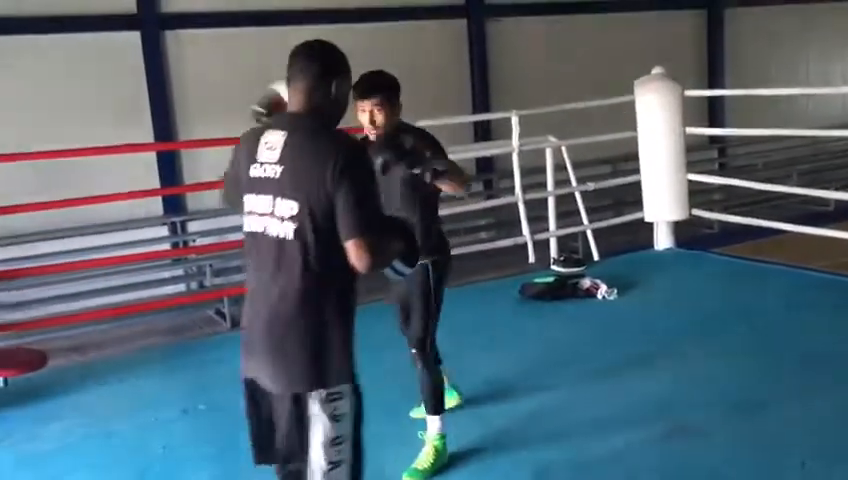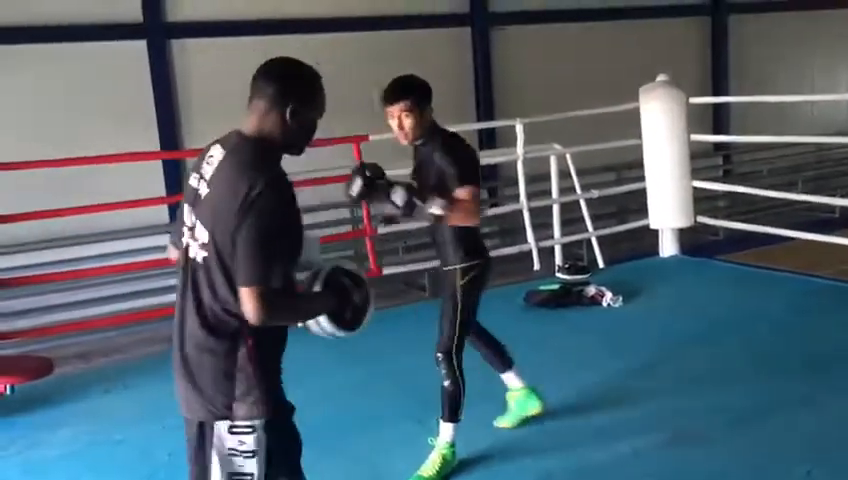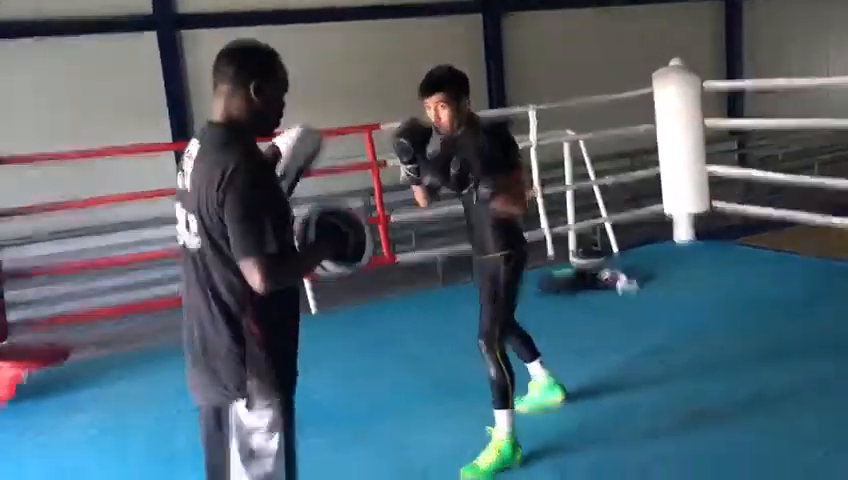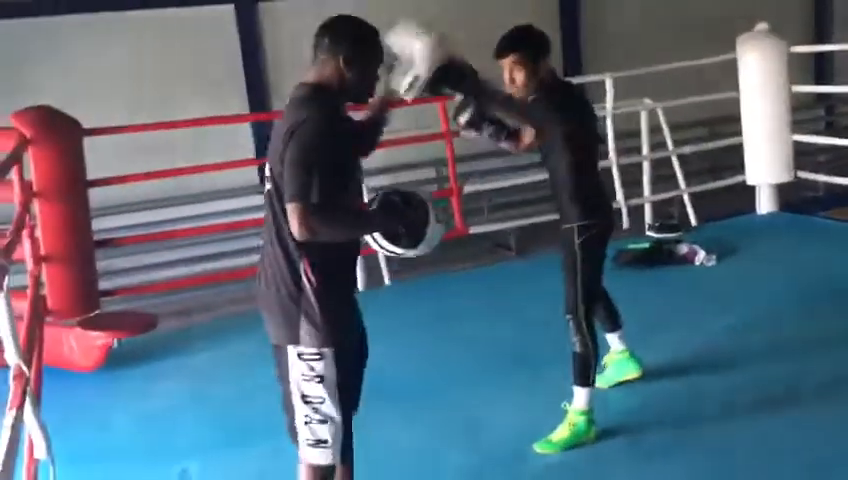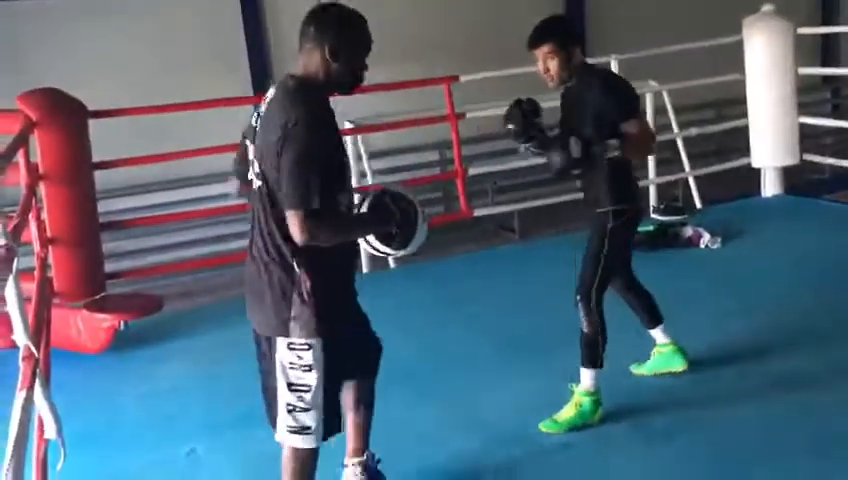
dt=0.4s
person 1, frame 1
left shoulder: (249, 145)
right shoulder: (339, 151)
right elbow: (363, 257)
right wrist: (399, 242)
left hip: (262, 336)
right hip: (313, 345)
person 1, frame 2
left shoulder: (214, 156)
right shoulder: (265, 189)
left elbow: (177, 250)
right elbow: (258, 308)
right wrist: (326, 300)
left hip: (202, 357)
right hip: (232, 377)
person 1, frame 3
left shoulder: (201, 149)
right shoulder: (241, 166)
right elbow: (263, 276)
left wrist: (273, 163)
right wrist: (324, 248)
left hip: (215, 346)
right hip: (244, 357)
person 1, frame 4
left shoulder: (321, 112)
right shoulder: (314, 122)
left elbow: (359, 142)
right elbow: (305, 223)
left wrist: (389, 100)
right wrist: (380, 220)
left hip: (323, 294)
right hip: (306, 301)
left knee: (338, 414)
right knee: (321, 432)
person 1, frame 5
left shoulder: (285, 96)
right shoulder: (306, 120)
left elbow: (247, 167)
right elbow: (305, 227)
right wrist: (374, 221)
left hip: (318, 284)
right hip: (297, 293)
left knee: (361, 359)
right knee: (303, 418)
person 2, frame 1
left shoulder: (416, 142)
right shoulder: (368, 146)
left elbow: (461, 183)
left wrist: (418, 168)
left hip: (427, 257)
left knee: (422, 345)
right knee: (409, 329)
left ankle: (436, 442)
right ankle: (443, 390)
person 2, frame 2
left shoulder: (450, 150)
right shoulder: (425, 149)
left elbow: (472, 214)
right elbow: (415, 196)
left wrist: (421, 202)
right wrist: (380, 187)
left hip: (465, 263)
right hip: (453, 260)
left knee: (447, 351)
right knee: (470, 329)
right ankle: (522, 395)
person 2, frame 3
left shoulder: (492, 138)
right shoulder: (446, 141)
left elbow: (517, 202)
right elbow: (424, 199)
left wrist: (470, 183)
right wrist: (412, 164)
left hip: (503, 252)
right hip: (484, 250)
left knee: (489, 339)
right knee: (502, 323)
left ankle: (505, 443)
right ankle: (545, 384)
person 2, frame 4
left shoulder: (566, 100)
right shoulder: (546, 100)
left elbow: (530, 119)
right elbow: (522, 140)
left wrist: (476, 90)
right wrist: (484, 123)
left hip: (587, 219)
right hip: (578, 216)
left knee: (576, 312)
right knee: (589, 288)
left ankle: (581, 417)
right ankle: (622, 357)
person 2, frame 5
left shoulder: (608, 87)
right shoulder: (571, 92)
left elbow: (646, 143)
right elbow: (565, 148)
left wrist: (597, 149)
right wrist: (535, 134)
left hip: (617, 207)
right hip: (603, 204)
left knee: (588, 294)
right knee: (621, 279)
left ankle: (587, 399)
right ankle: (668, 350)
